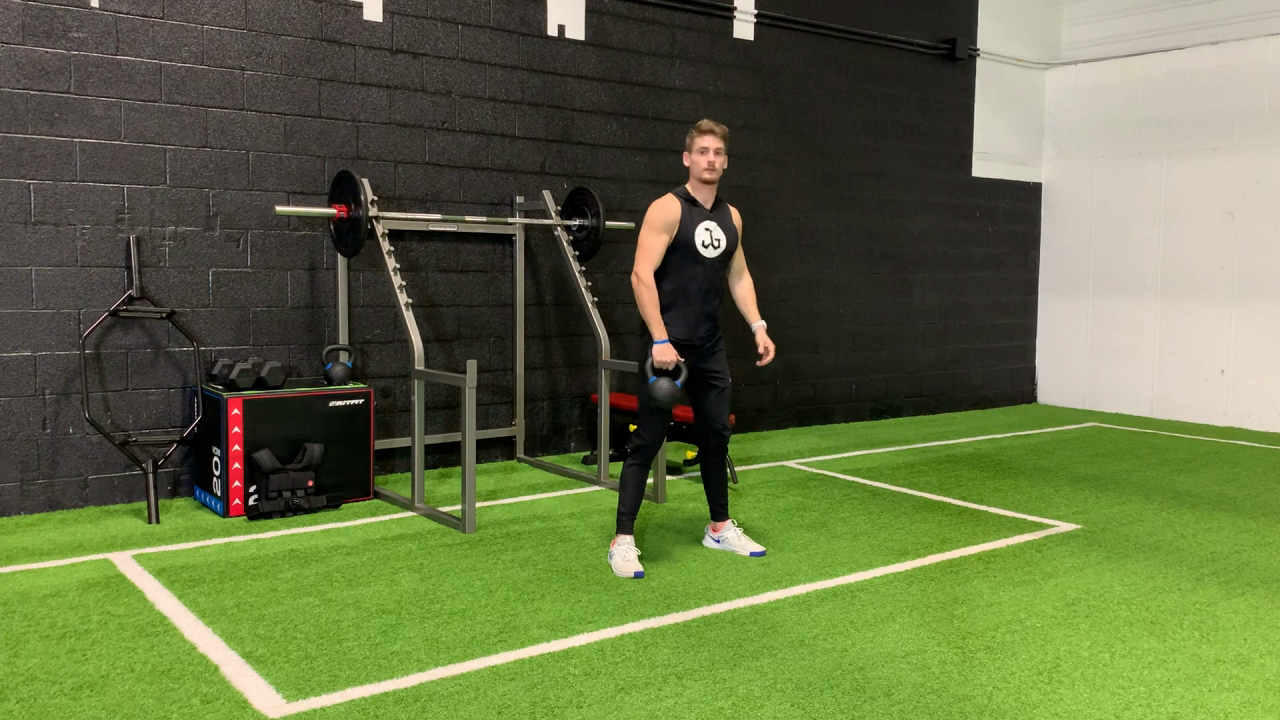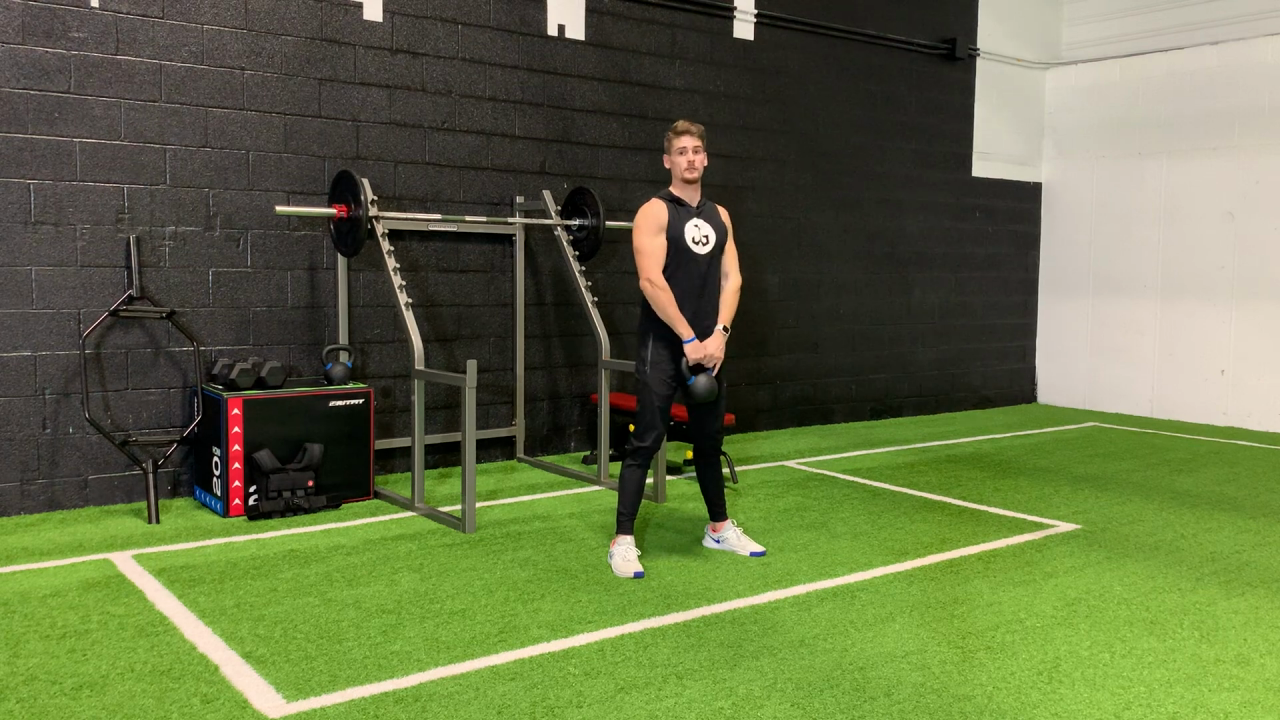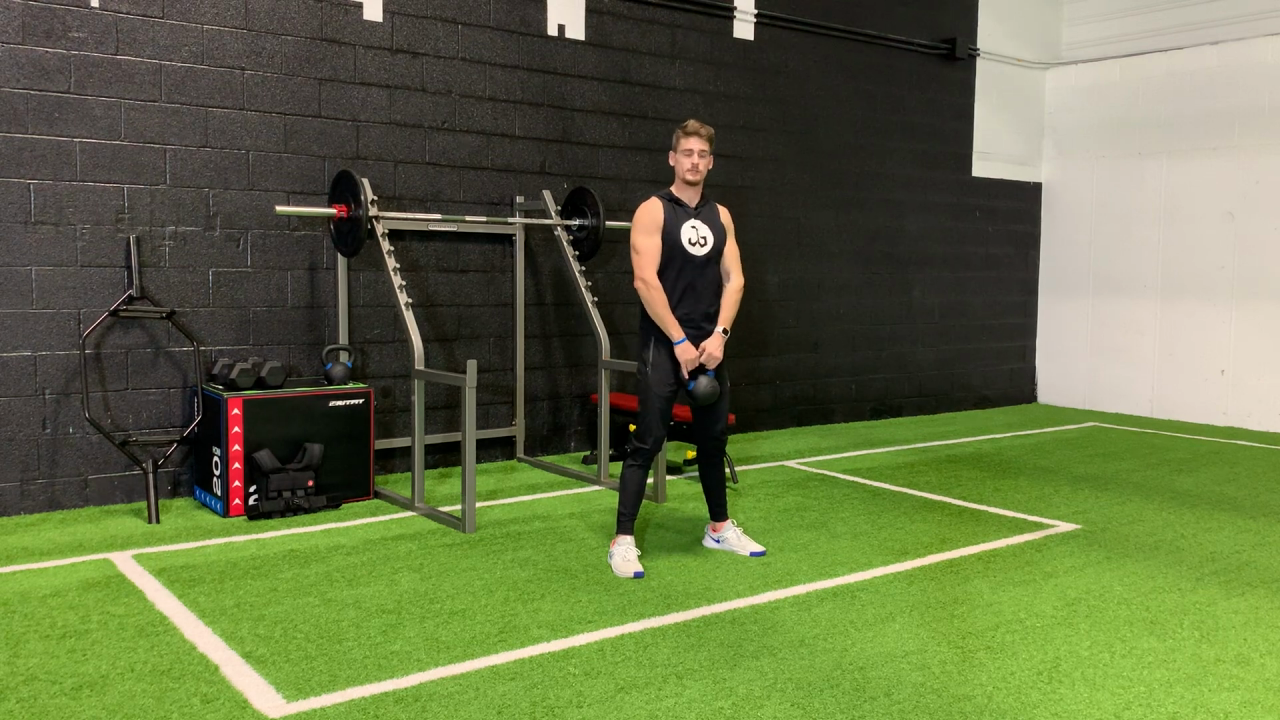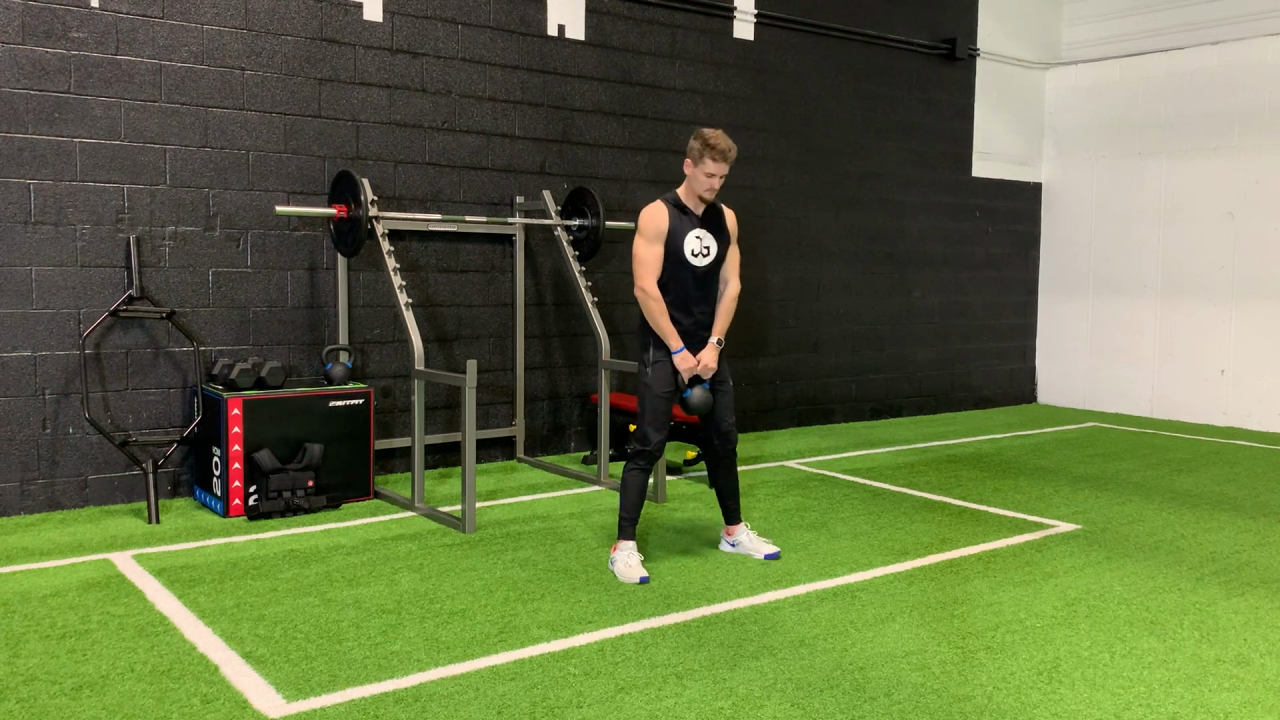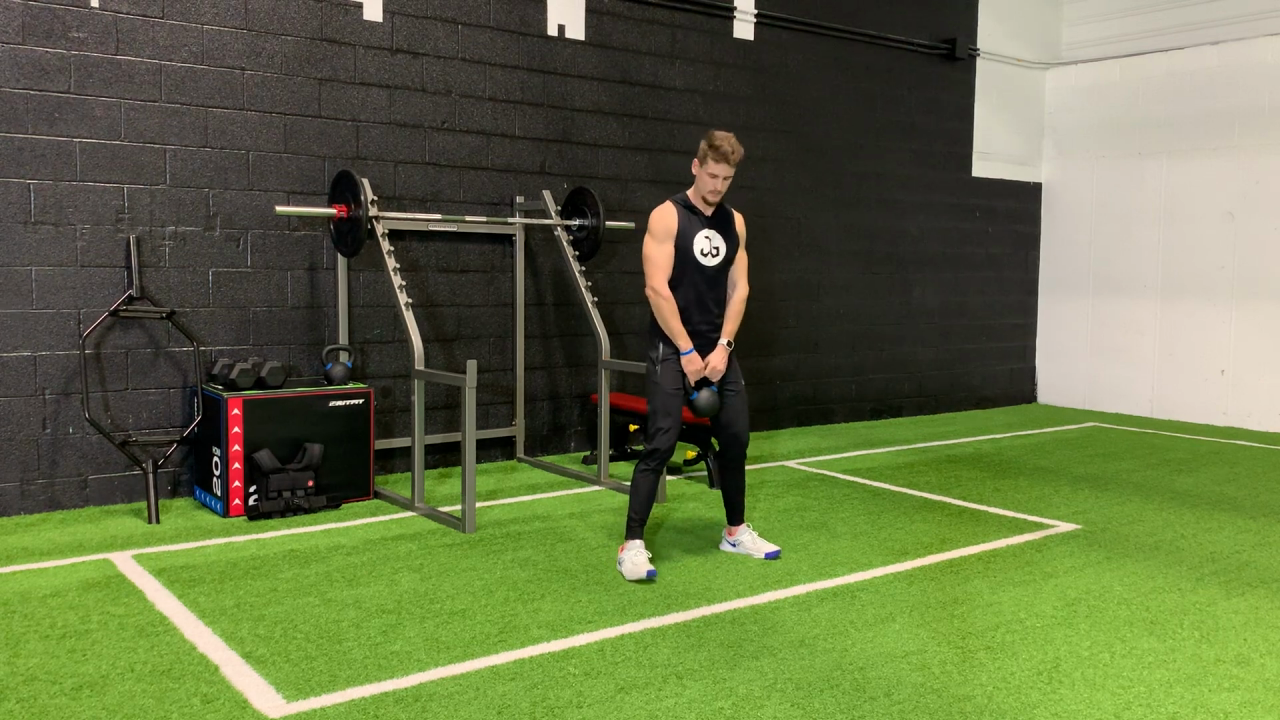
dt=1s
person 1, frame 1
left shoulder: (732, 216)
right shoulder: (669, 209)
left elbow: (739, 275)
right elbow: (642, 275)
left wrist: (758, 327)
right wrist: (660, 341)
left hip: (710, 347)
right hip: (668, 343)
left knee: (716, 436)
right knee: (647, 442)
left ankle: (720, 527)
right ankle: (623, 540)
person 1, frame 2
left shoulder: (719, 215)
right shoulder: (655, 212)
left elbow: (731, 277)
right elbow: (651, 281)
left wrist: (719, 333)
right wrist: (688, 338)
left hip: (708, 345)
right hip: (663, 346)
left knee: (709, 440)
right knee: (646, 442)
left ankle: (719, 527)
right ankle: (623, 540)
person 1, frame 3
left shoulder: (721, 215)
right shoulder: (653, 211)
left elbow: (734, 279)
right elbow: (645, 280)
left wrist: (719, 335)
right wrist: (679, 341)
left hip: (710, 345)
right hip: (663, 346)
left knee: (714, 439)
right knee: (647, 442)
left ankle: (720, 528)
right ankle: (623, 541)
person 1, frame 4
left shoulder: (726, 218)
right shoulder: (657, 215)
left elbow: (730, 285)
right elbow: (645, 288)
left wrist: (713, 345)
right wrist: (677, 350)
left hip: (707, 345)
right hip: (662, 347)
left knee: (723, 438)
right knee: (649, 445)
left ankle: (733, 531)
right ankle: (624, 546)
person 1, frame 5
left shoulder: (735, 222)
right shoulder: (667, 216)
left elbow: (738, 288)
right elbow: (656, 288)
left wrist: (722, 346)
right wrist: (686, 351)
left hip: (718, 348)
right hip: (671, 347)
left knee: (735, 439)
right knee: (661, 443)
left ankle: (735, 531)
right ankle: (632, 545)
